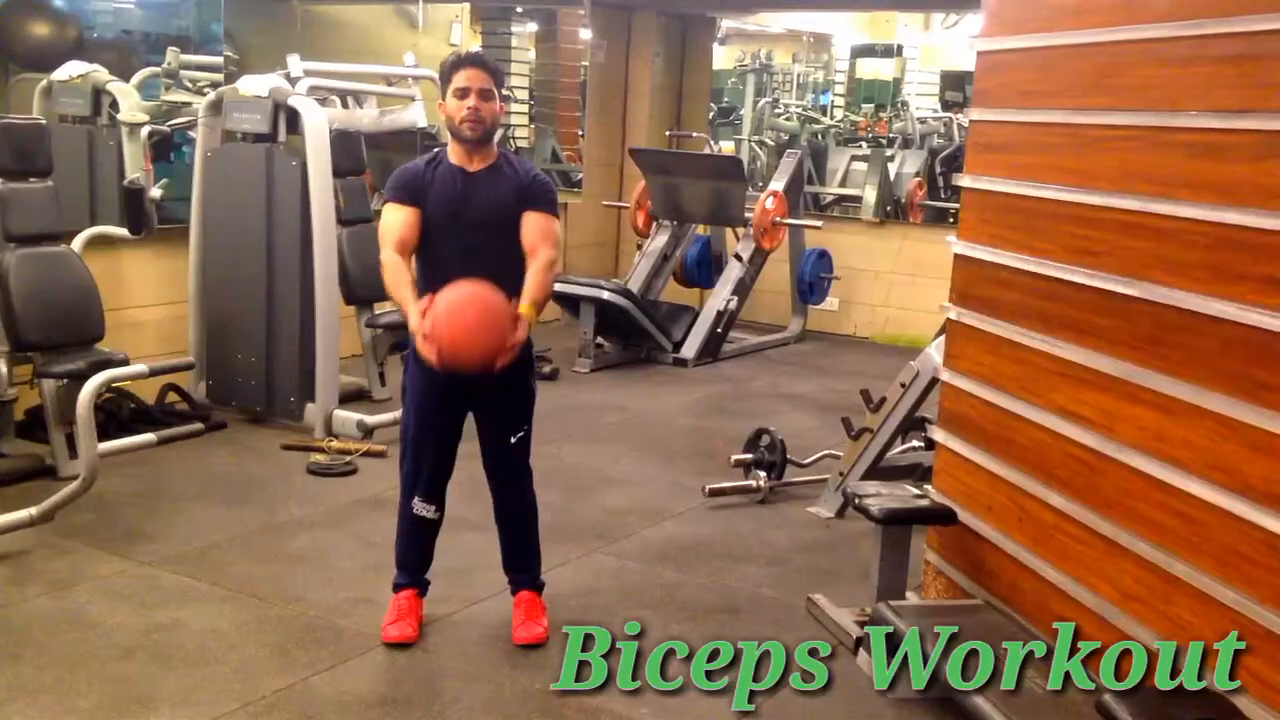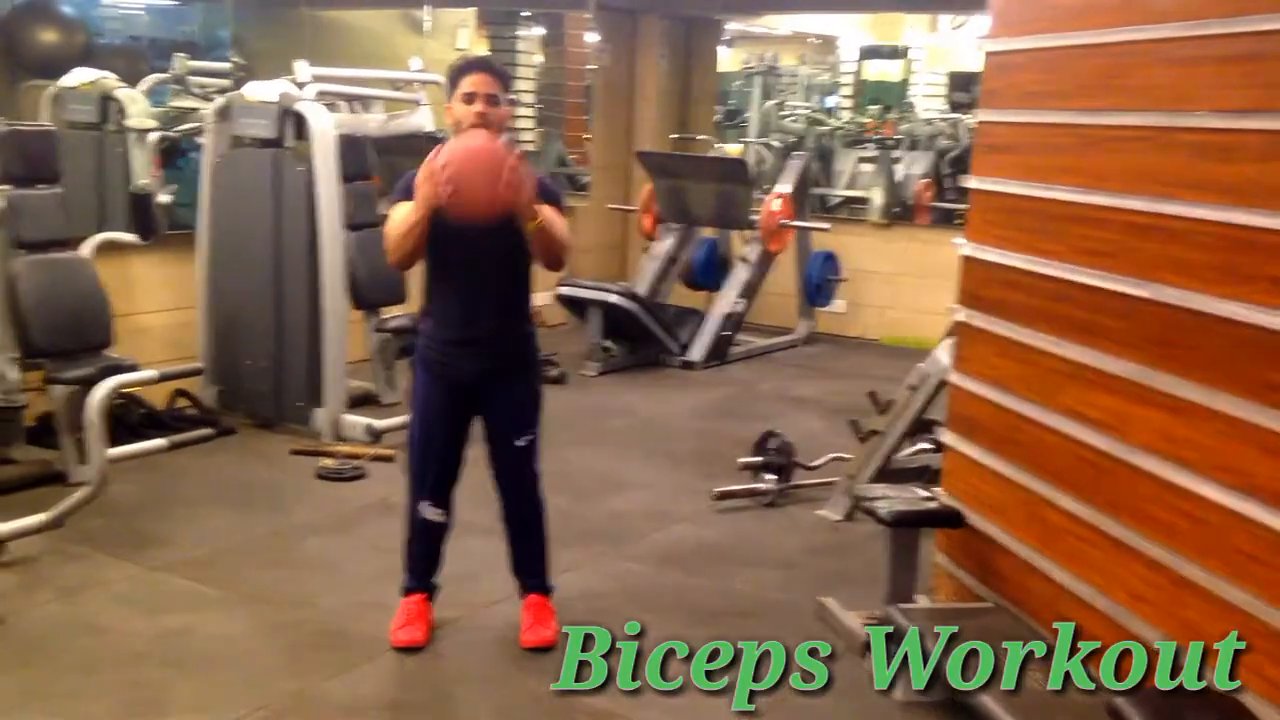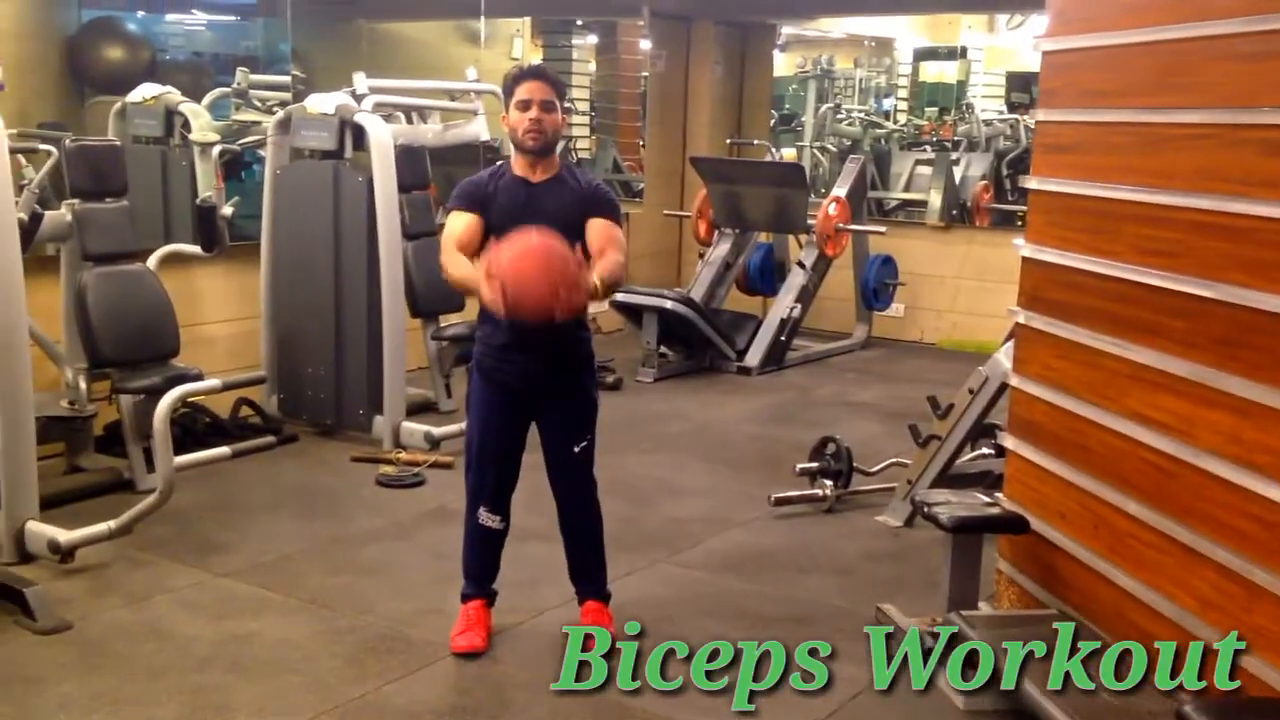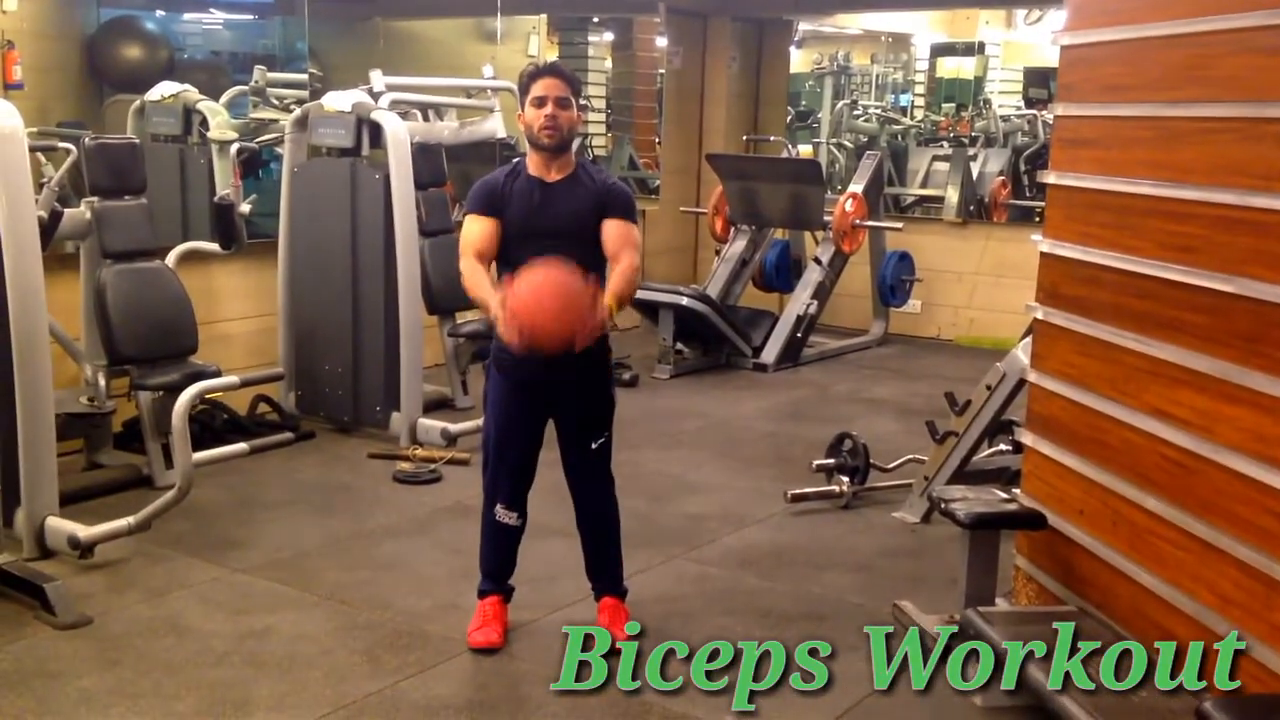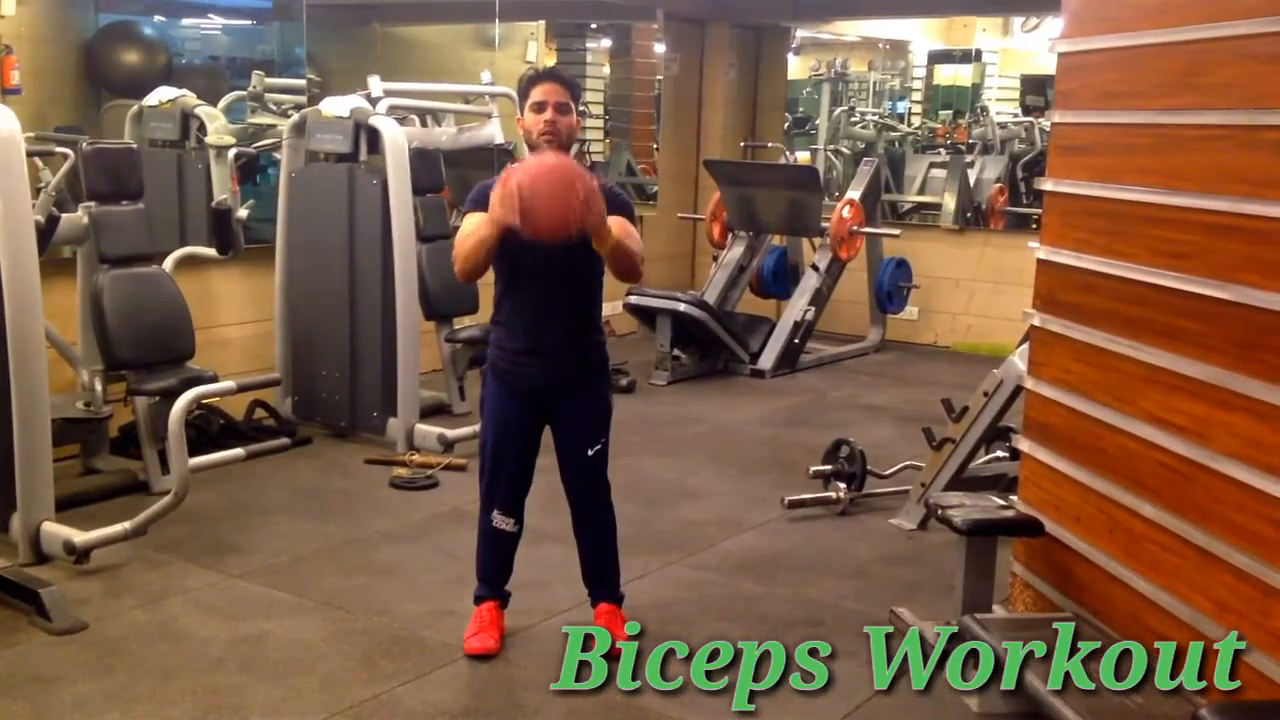
dt=1s
person 1, frame 1
left shoulder: (529, 182)
right shoulder: (413, 179)
left elbow: (544, 255)
right elbow: (392, 253)
left wrist: (525, 315)
right wrist: (413, 311)
left hip: (507, 357)
right hip: (434, 357)
left knee: (512, 478)
right knee: (422, 477)
left ankle: (527, 591)
right ankle: (409, 590)
person 1, frame 2
left shoulder: (531, 183)
right shoulder: (421, 181)
left elbow: (558, 254)
right elbow: (395, 252)
left wrist: (526, 210)
right wrist: (427, 205)
left hip: (511, 360)
right hip: (441, 357)
left knee: (520, 480)
right knee: (430, 480)
left ankle: (536, 594)
right ankle: (417, 593)
person 1, frame 3
left shoulder: (590, 193)
right shoulder: (477, 190)
left elbow: (615, 262)
right elbow: (450, 258)
left wrist: (591, 283)
right wrist: (479, 279)
left hip: (568, 366)
right hip: (497, 364)
left knee: (576, 487)
right knee: (487, 487)
left ankle: (594, 600)
right ankle: (476, 599)
person 1, frame 4
left shoulder: (607, 192)
right shoulder: (493, 190)
left elbow: (627, 260)
right elbow: (471, 261)
left wrist: (605, 305)
right wrist: (496, 303)
left hip: (585, 363)
right hip: (514, 363)
left knee: (594, 484)
right knee: (504, 484)
left ankle: (610, 597)
right ankle: (493, 596)
person 1, frame 5
left shoulder: (606, 197)
right shoulder: (490, 194)
left elbow: (633, 269)
right elbow: (463, 267)
left wrist: (599, 227)
right wrist: (496, 222)
left hip: (582, 372)
right hip: (511, 370)
left knee: (590, 491)
right knee: (500, 491)
left ankle: (607, 603)
right ankle: (489, 602)
